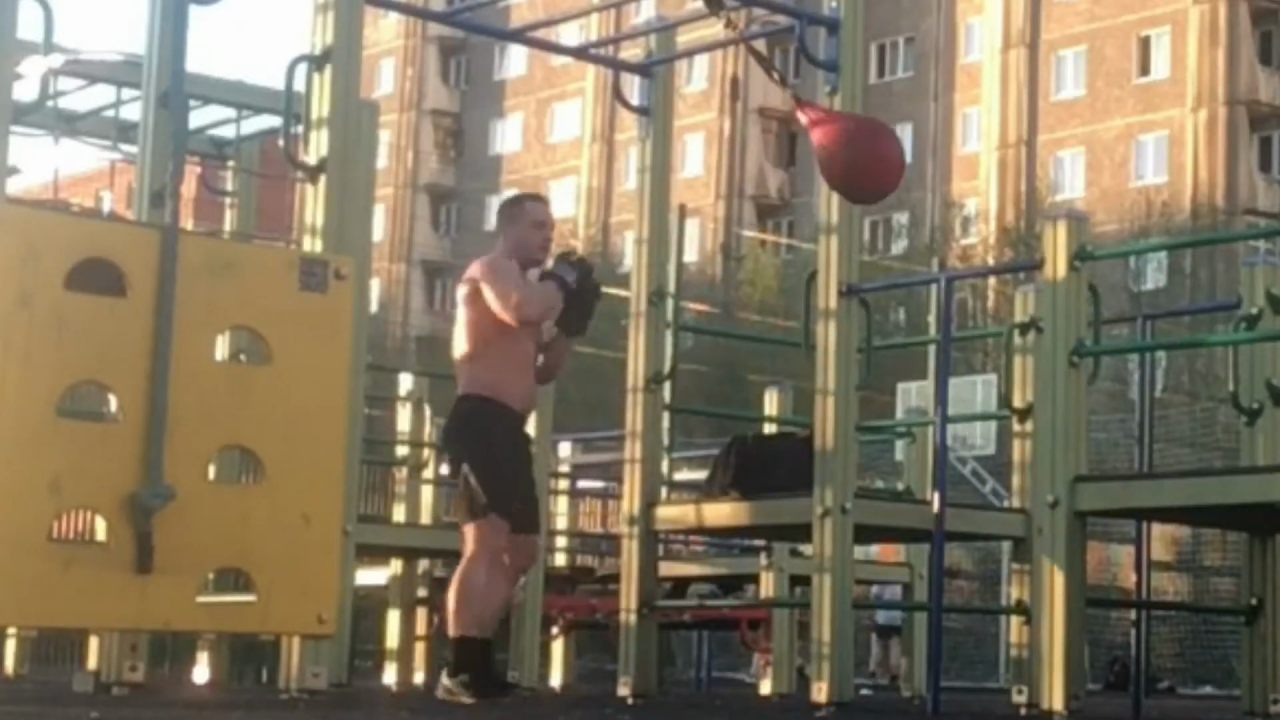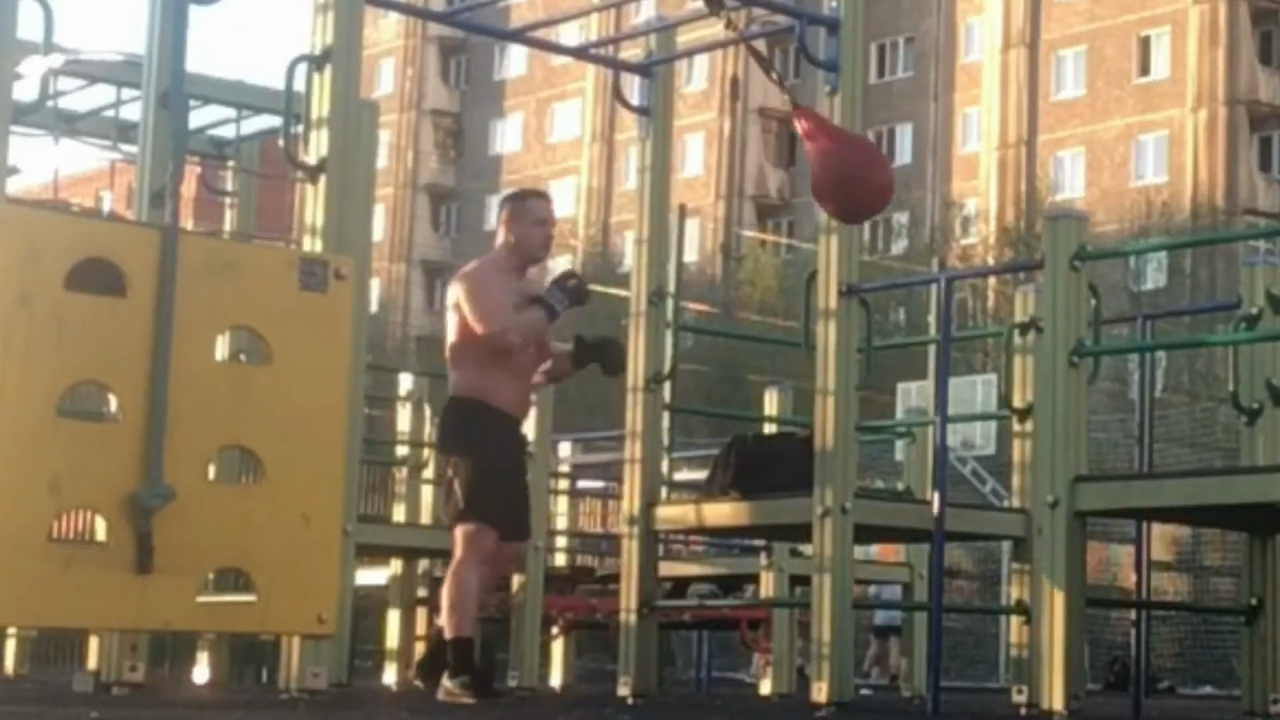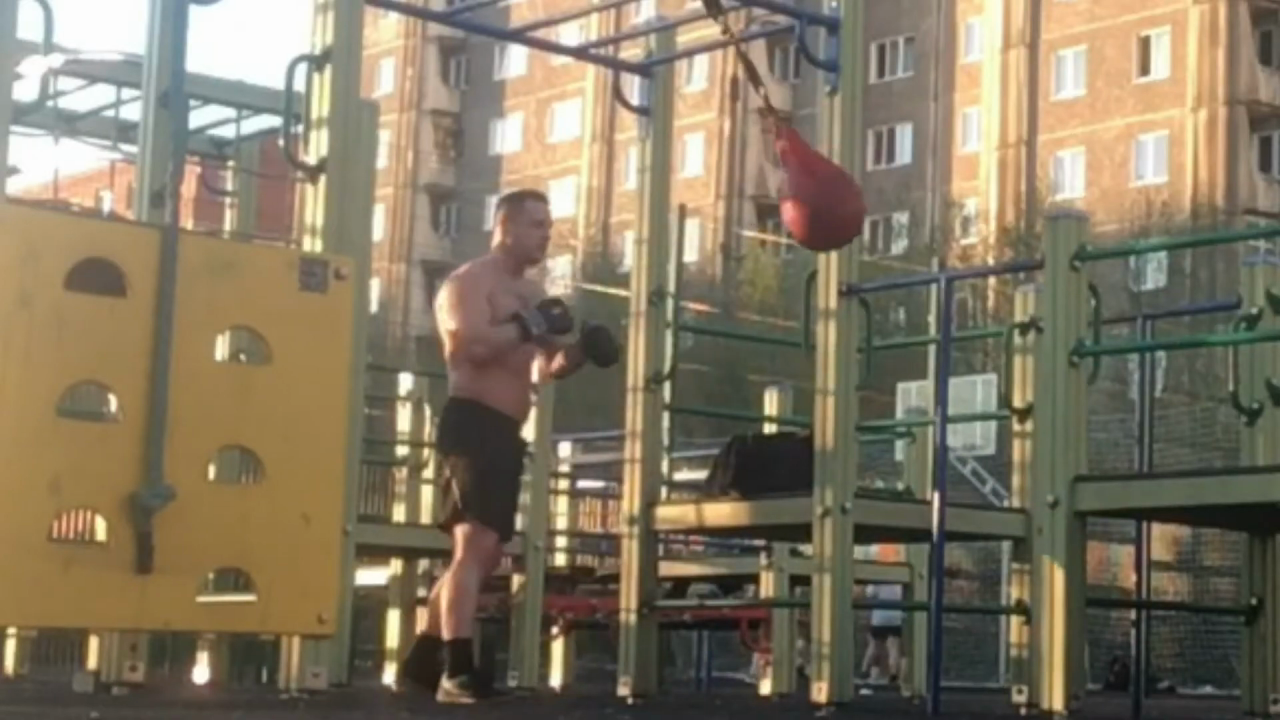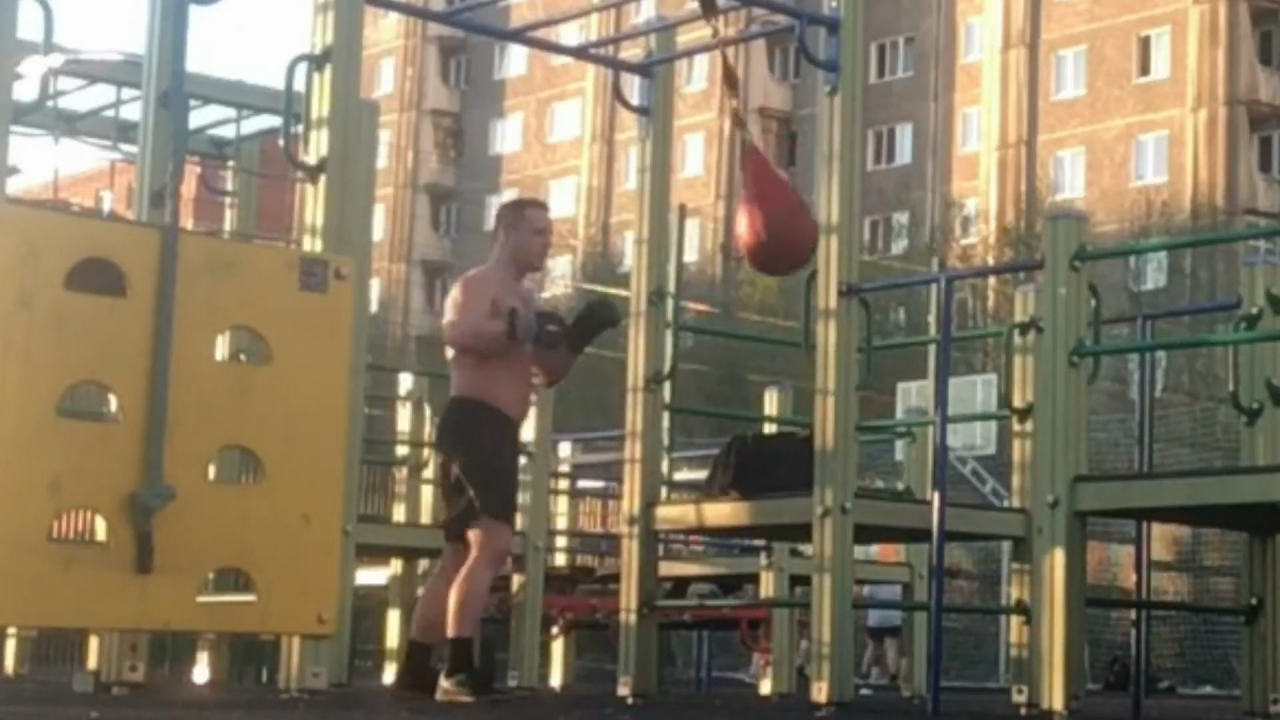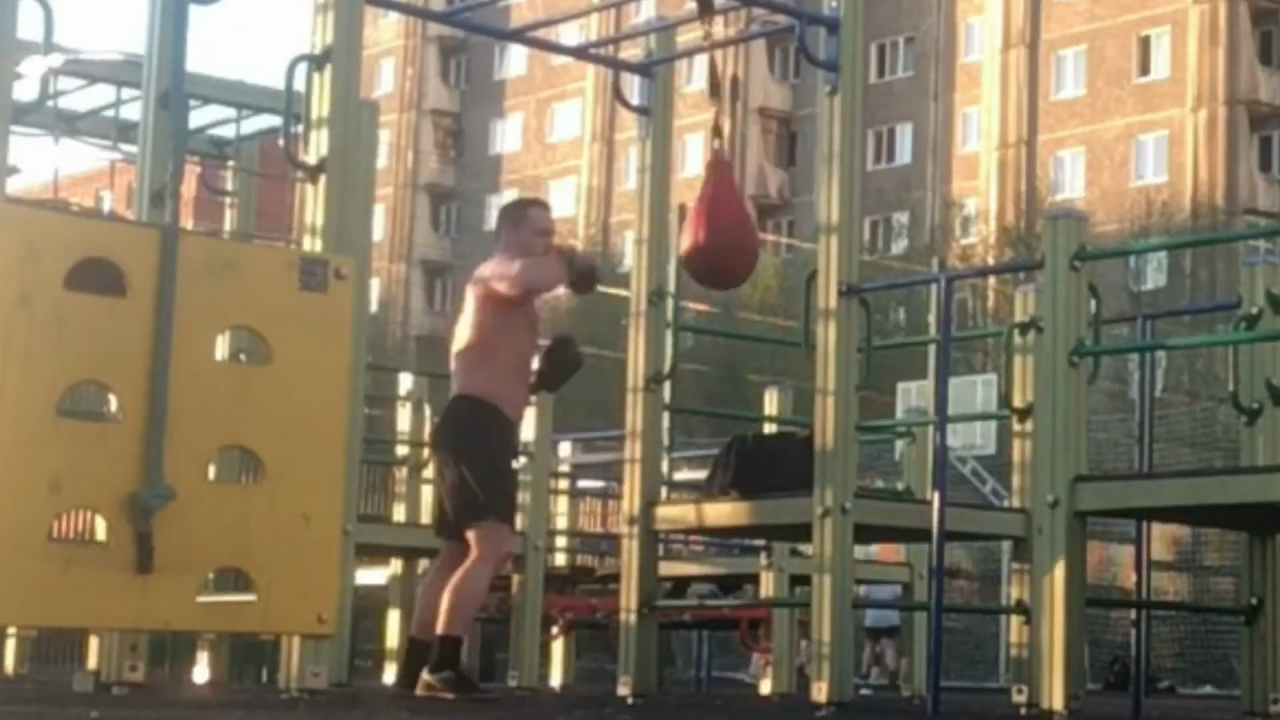
dt=0.1s
person 1, frame 1
left shoulder: (517, 288)
right shoulder: (490, 271)
left elbow: (544, 372)
right elbow: (529, 310)
left wrist: (570, 322)
right wrist: (564, 280)
left hip: (505, 430)
right hip: (482, 423)
left knee: (518, 554)
right knee: (487, 544)
left ankle: (476, 664)
right ankle: (459, 670)
person 1, frame 2
left shoulder: (529, 290)
right shoulder: (478, 277)
left elbow: (540, 372)
right elbow: (505, 333)
left wrist: (579, 354)
right wrist: (552, 301)
left hip: (504, 434)
right hip: (472, 425)
left knee: (507, 553)
right knee: (475, 546)
left ankle: (448, 652)
right ankle: (458, 673)
person 1, frame 3
left shoulder: (526, 294)
right shoulder: (470, 281)
left elbow: (543, 369)
right elbow: (473, 345)
left wrist: (579, 349)
right wrist: (530, 324)
left hip: (505, 434)
right hip: (472, 426)
left knee: (485, 554)
right knee: (473, 547)
left ankle: (423, 658)
right ankle: (457, 672)
person 1, frame 4
left shoulder: (516, 300)
right shoulder: (480, 284)
left elbow: (545, 372)
right elbow: (455, 334)
left wrist: (578, 334)
right wrist: (522, 323)
left hip: (495, 434)
right hip: (474, 428)
left knee: (462, 555)
right knee: (492, 545)
left ankle: (417, 671)
right ankle: (458, 671)
person 1, frame 5
left shoulder: (513, 301)
right shoulder: (497, 270)
left elbow: (520, 377)
right elbow: (532, 278)
left wrist: (553, 366)
right wrist: (569, 265)
left hip: (491, 434)
right hip: (472, 427)
left knee: (458, 552)
right knee: (492, 547)
left ankle: (416, 666)
right ankle: (441, 667)
